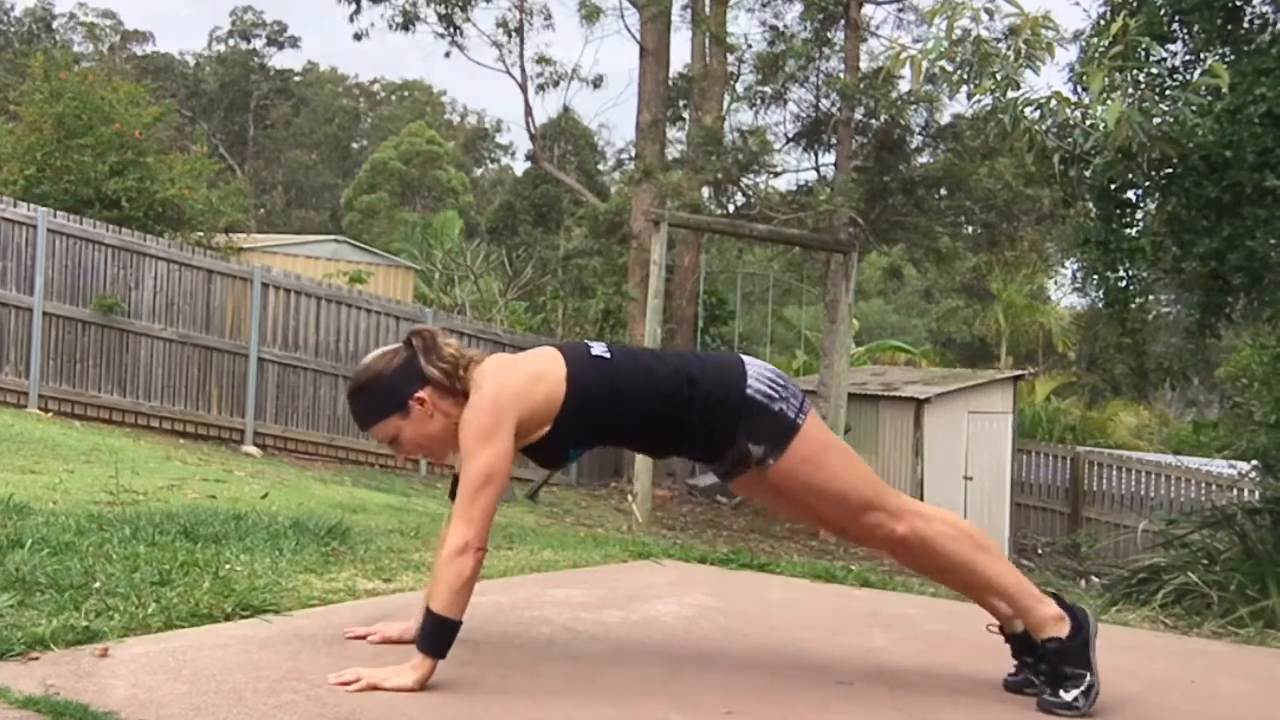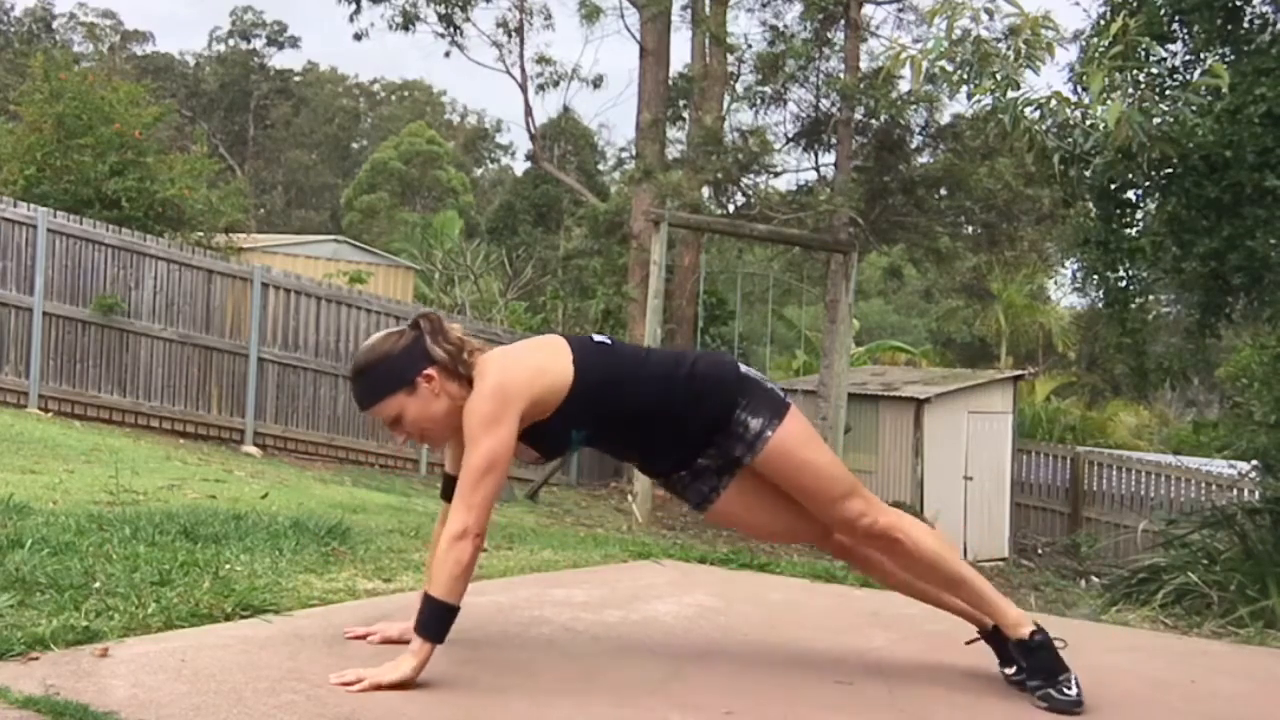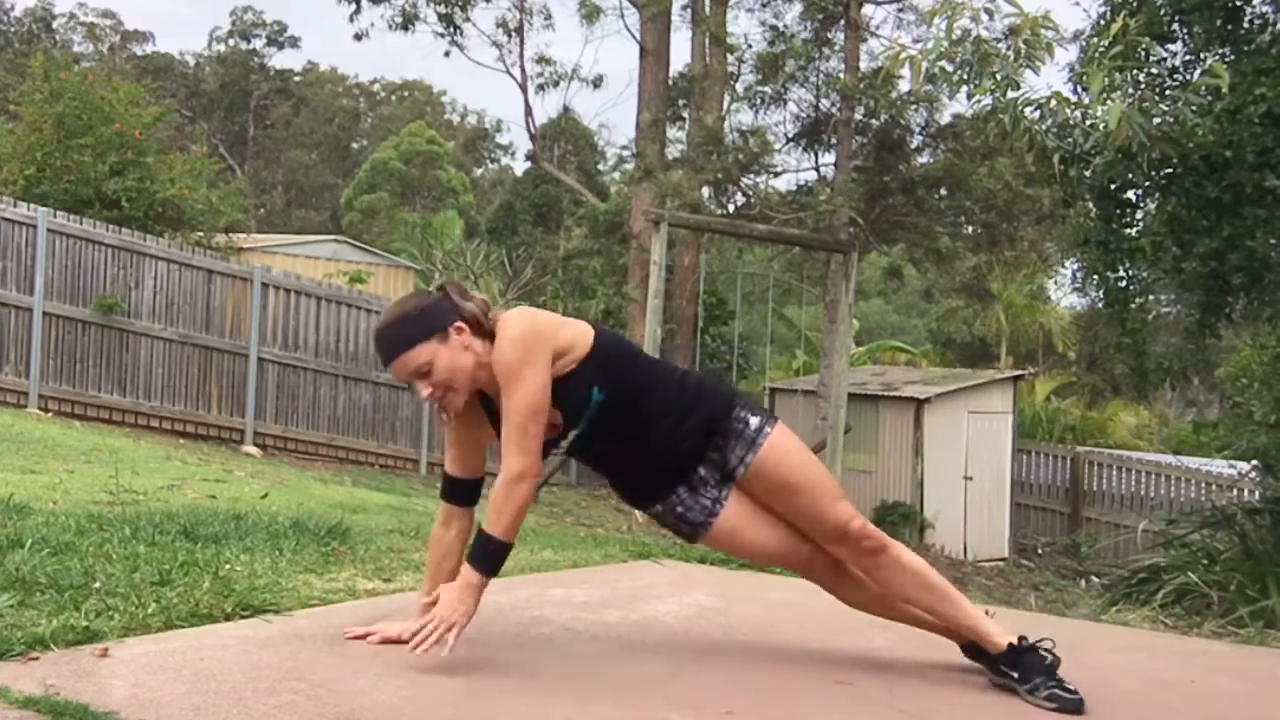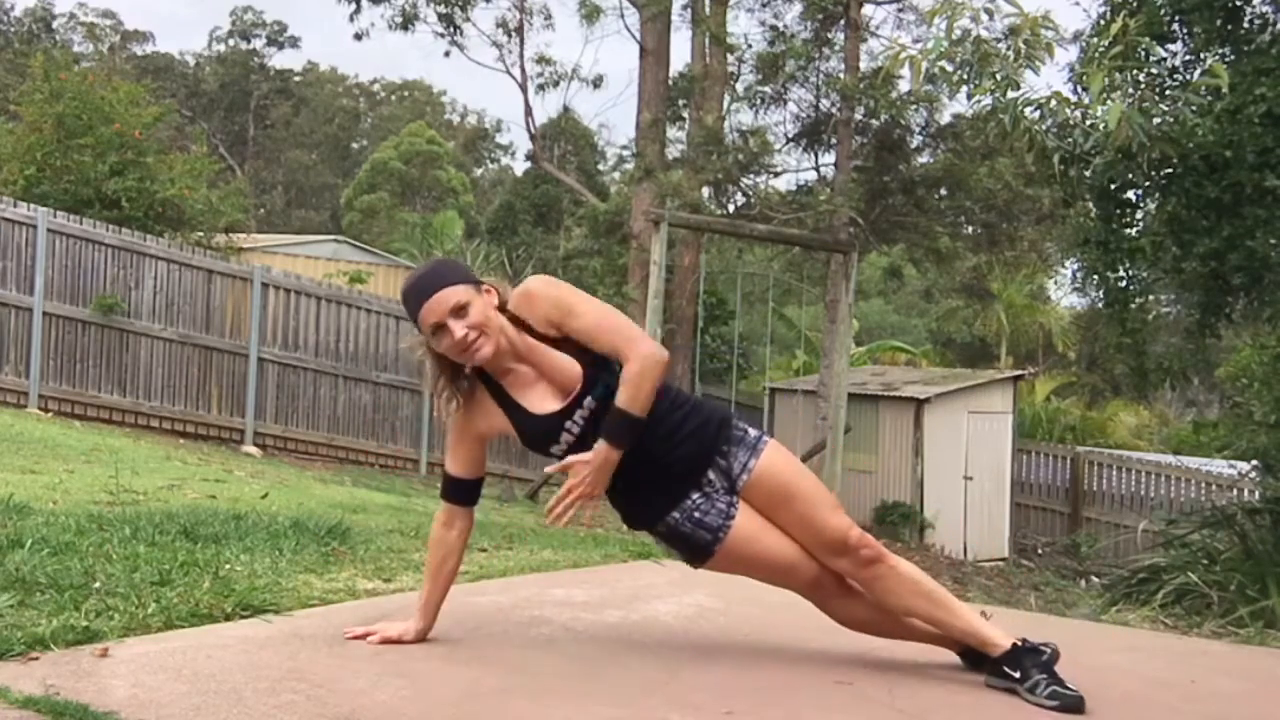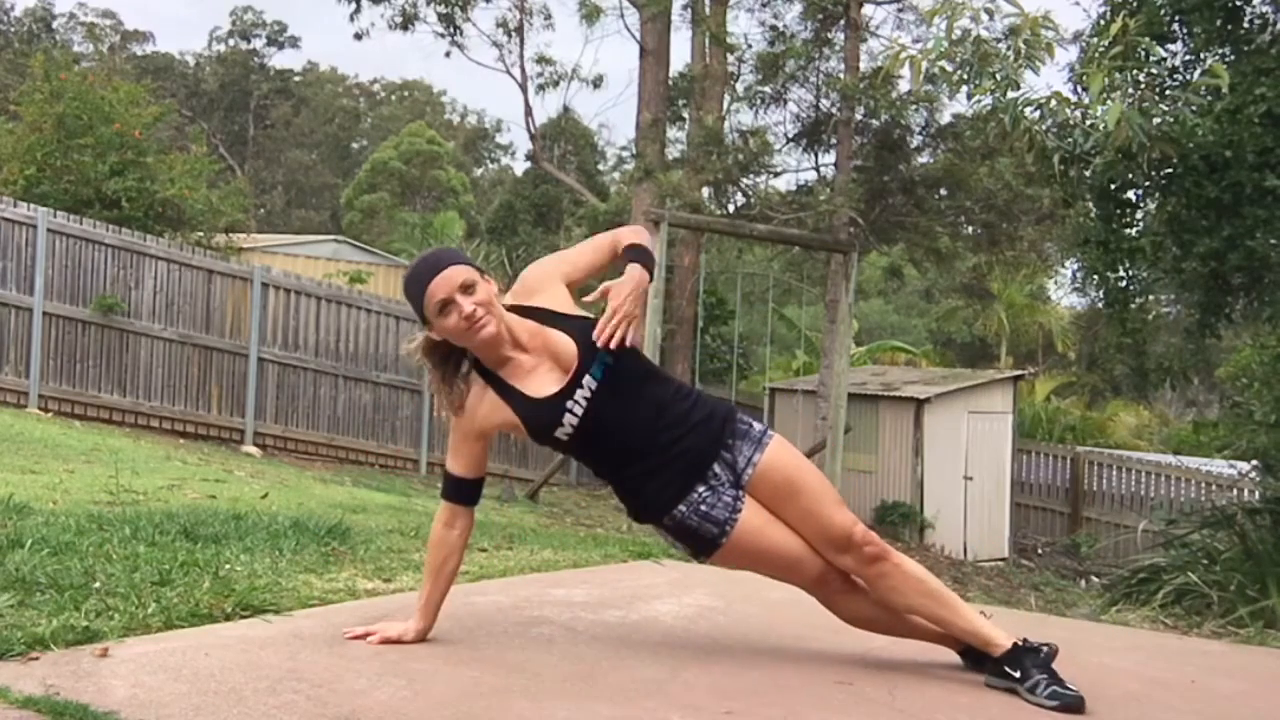
dt=0.2s
person 1, frame 1
left shoulder: (492, 403)
right shoulder: (479, 398)
left elbow: (466, 542)
right elbow: (466, 525)
right wrist: (422, 623)
left hip: (734, 400)
right hip: (709, 425)
left knee: (887, 516)
right knee: (864, 527)
left ankle: (1053, 623)
right ankle: (1027, 626)
person 1, frame 2
left shoulder: (497, 386)
right shoulder: (470, 403)
left elbow: (466, 532)
right elbow: (453, 511)
left wrist: (419, 652)
right wrist: (419, 619)
left hip: (725, 402)
right hip: (684, 455)
left knee: (862, 519)
right knee: (836, 541)
left ankle: (1018, 629)
right ankle: (1004, 635)
person 1, frame 3
left shoulder: (522, 337)
right shoulder: (471, 403)
left elbow: (518, 479)
right elbow: (456, 506)
left wrist: (472, 581)
right wrist: (427, 605)
left hip: (718, 423)
right hip: (667, 485)
left knee: (852, 537)
right knee: (826, 568)
left ankle: (1002, 643)
right ankle: (984, 648)
person 1, frame 4
left shoulder: (537, 301)
right shoulder: (473, 407)
left elbow: (649, 354)
right elbow: (454, 512)
left wrist: (608, 450)
right wrist: (421, 620)
left hip: (716, 441)
right hip: (669, 501)
left knee: (851, 549)
right knee: (827, 585)
left ankle: (1003, 648)
right ankle: (985, 652)
person 1, frame 5
left shoulder: (538, 285)
right shoulder: (480, 407)
left elbow: (627, 235)
right elbow: (455, 514)
left wrist: (634, 275)
right wrist: (420, 621)
left hip: (720, 433)
right hip: (677, 493)
left knee: (856, 544)
right knee: (830, 583)
left ankle: (1004, 648)
right ankle: (985, 651)
